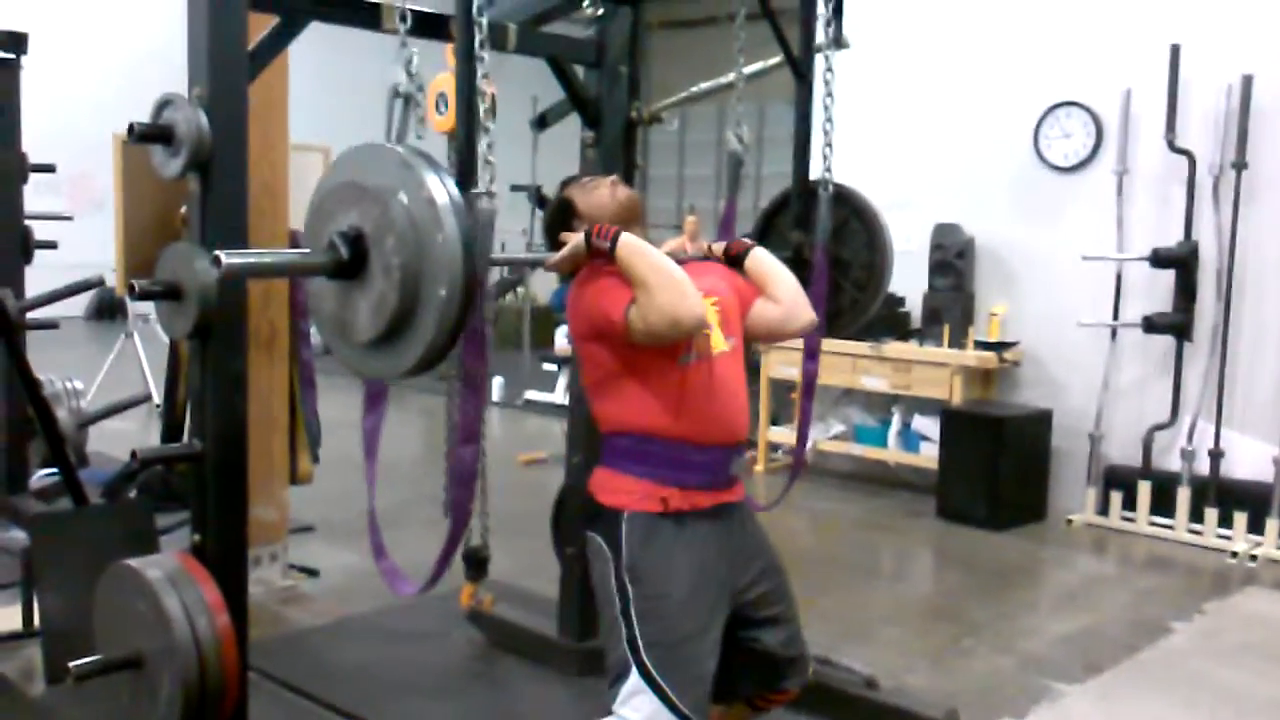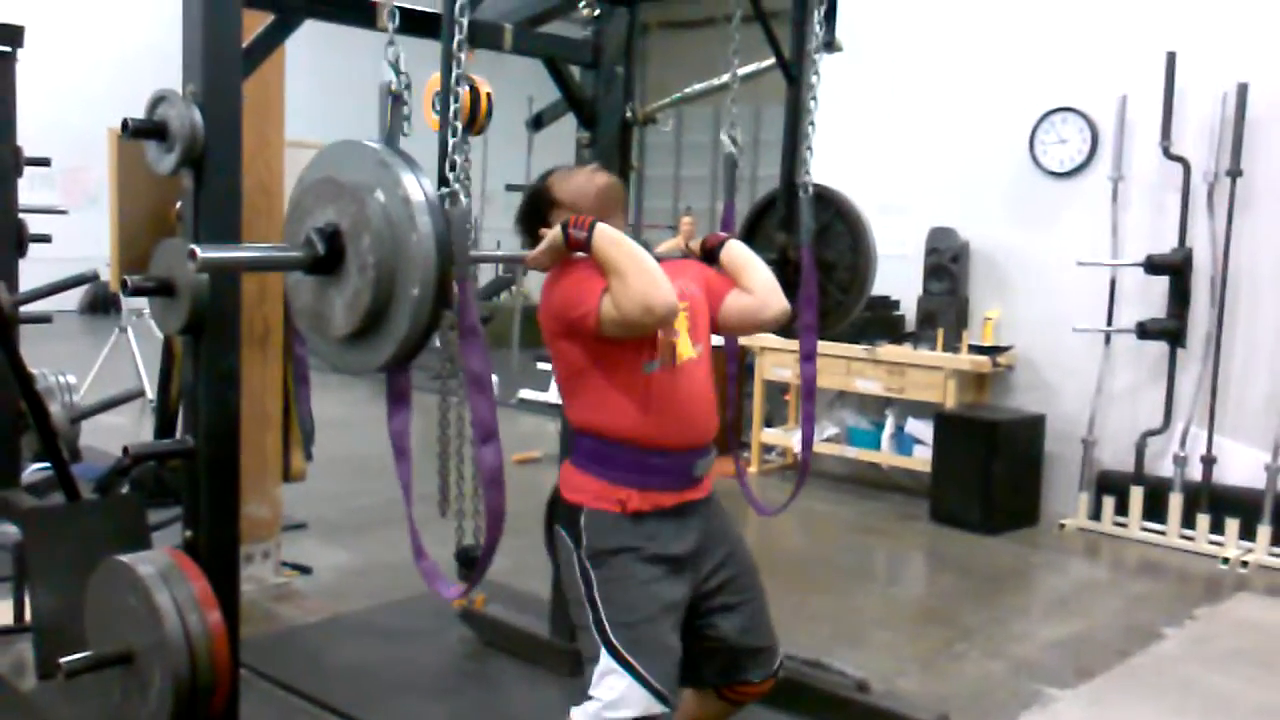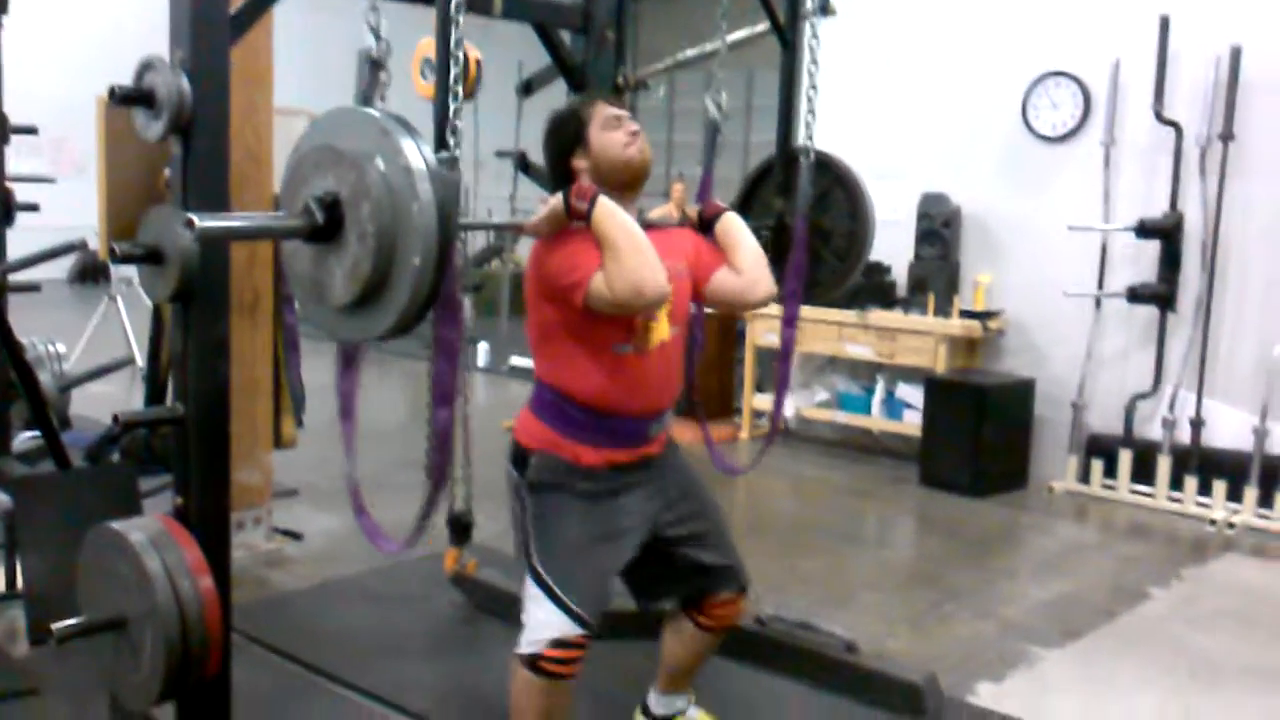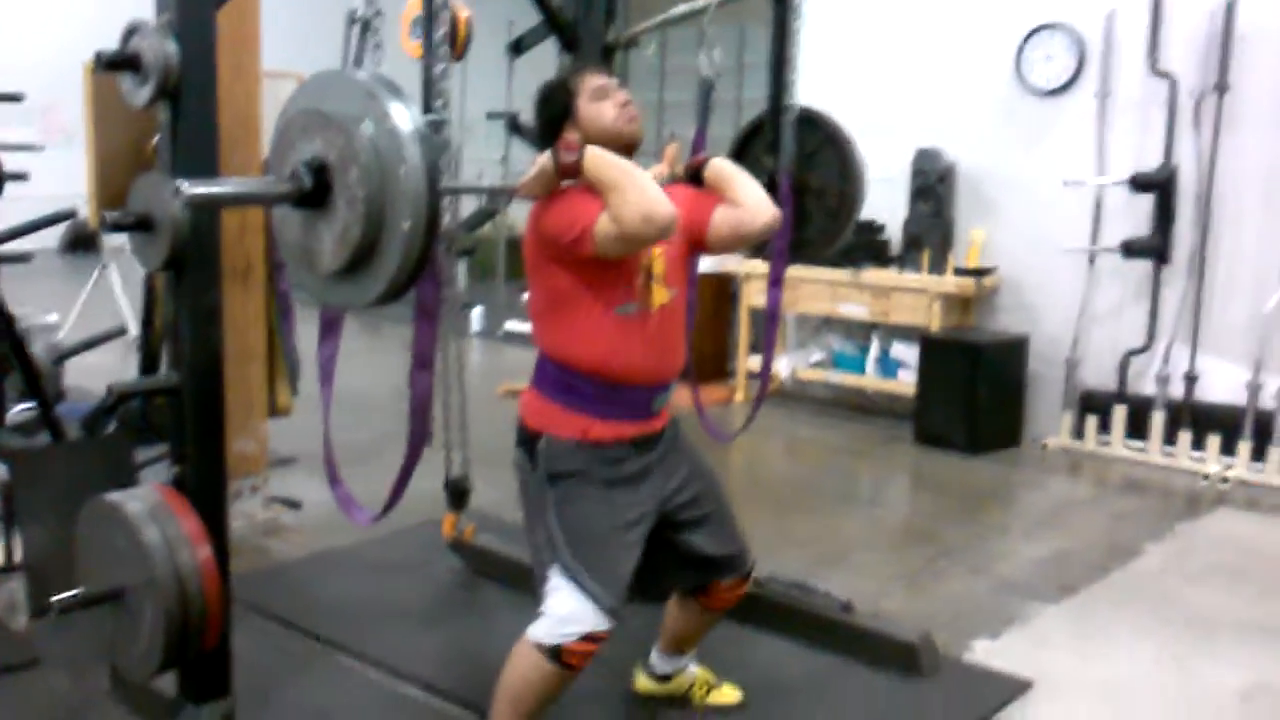
dt=0.4s
person 1, frame 1
left shoulder: (709, 276)
right shoulder: (599, 285)
left elbow: (796, 316)
right elbow: (681, 316)
left wrist: (738, 249)
right wrist: (609, 242)
left hip: (725, 509)
right hip: (645, 519)
left knee: (777, 670)
person 1, frame 2
left shoulder: (685, 275)
right shoulder: (572, 282)
left elbow: (769, 306)
right elbow: (654, 305)
left wrist: (718, 245)
right wrist: (589, 232)
left hip: (694, 505)
right hip: (613, 517)
left knee: (750, 666)
person 1, frame 3
left shoulder: (676, 242)
right shoulder: (565, 247)
left elbow: (755, 288)
right elbow: (643, 290)
left wrist: (716, 215)
right wrist: (590, 204)
left hip: (650, 458)
right hip: (566, 466)
left knee: (719, 591)
right knee: (559, 633)
person 1, frame 4
left shoulder: (674, 199)
right shoulder: (563, 210)
left elbow: (760, 217)
right elbow: (650, 219)
left wrist: (705, 165)
right wrist: (577, 158)
left hip: (653, 435)
right hip: (572, 444)
left knee: (724, 572)
right knee: (577, 622)
